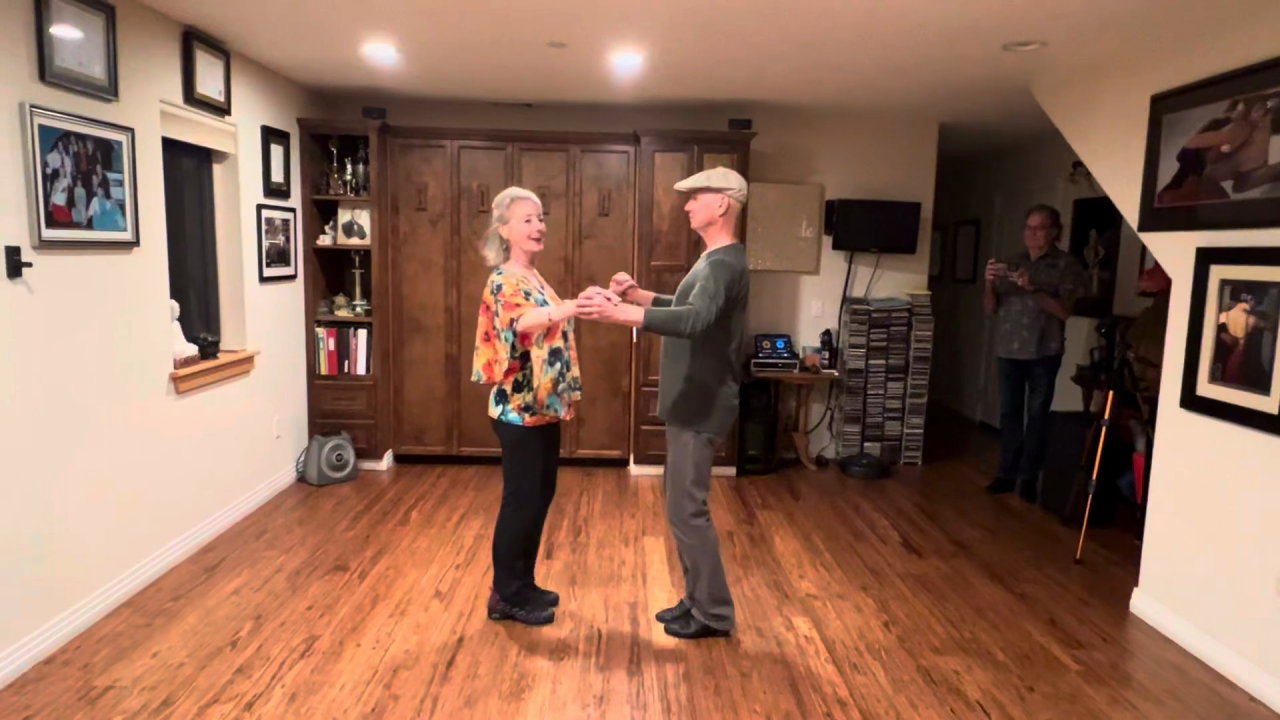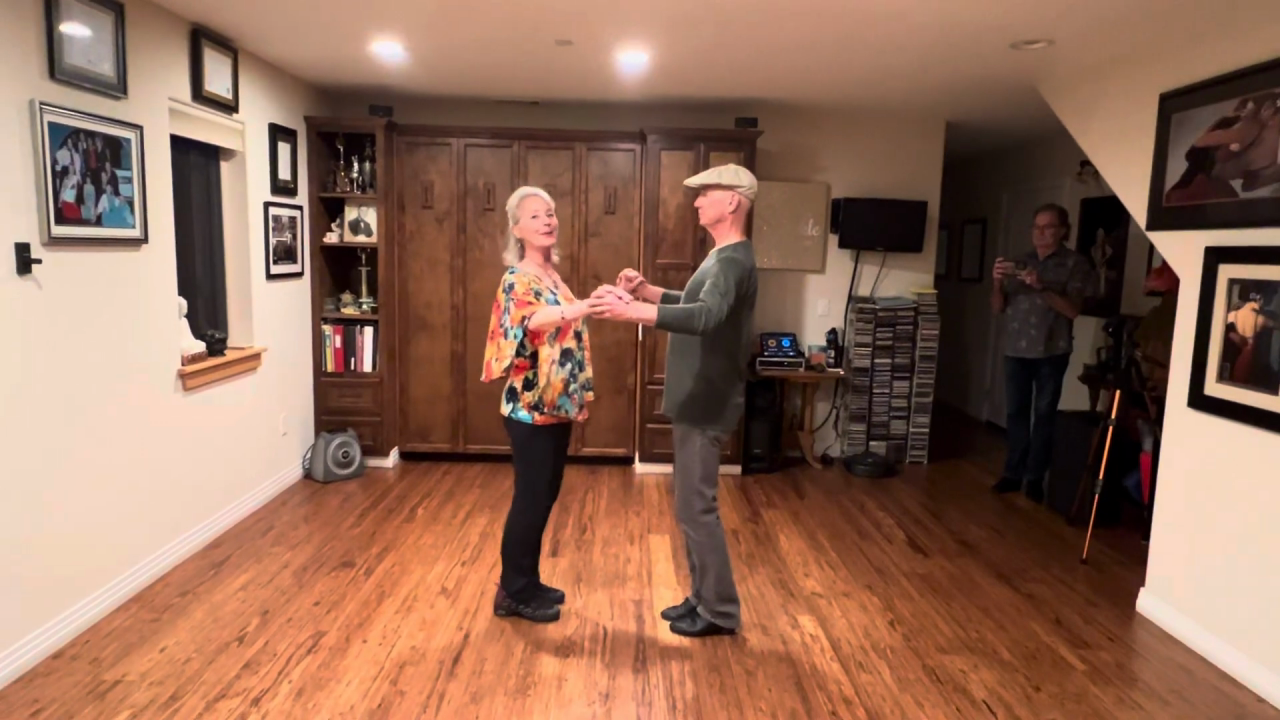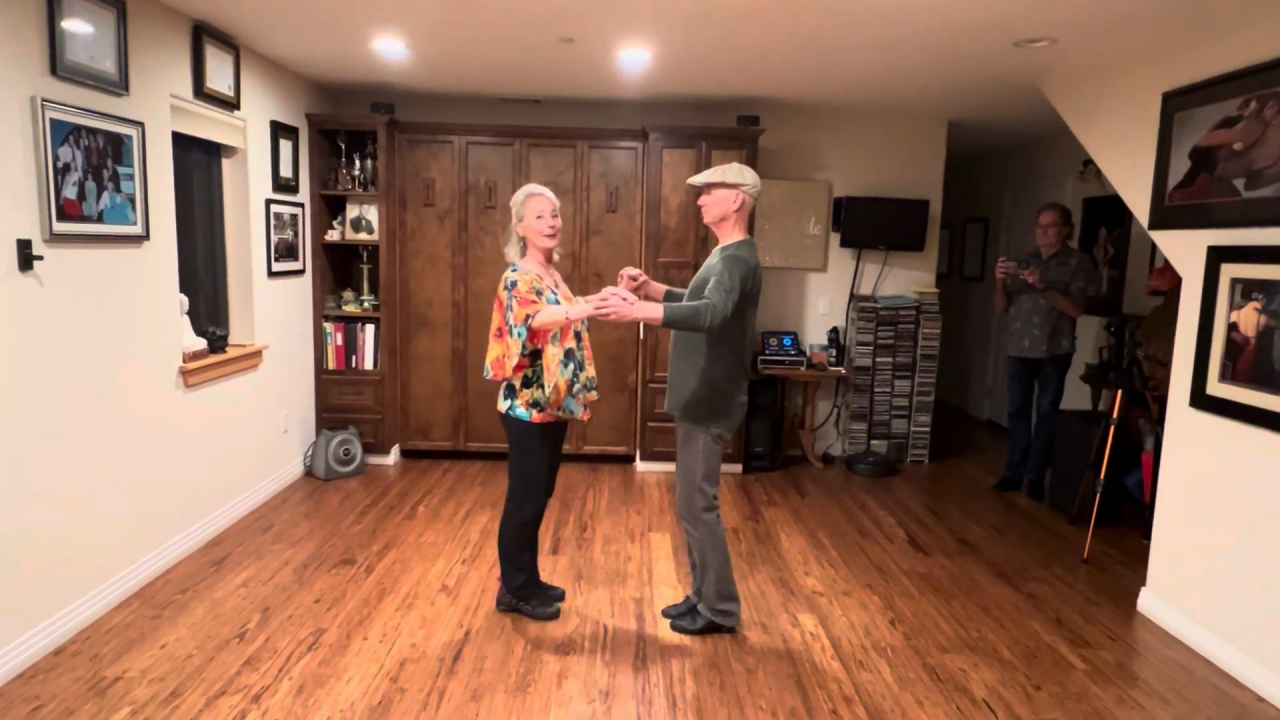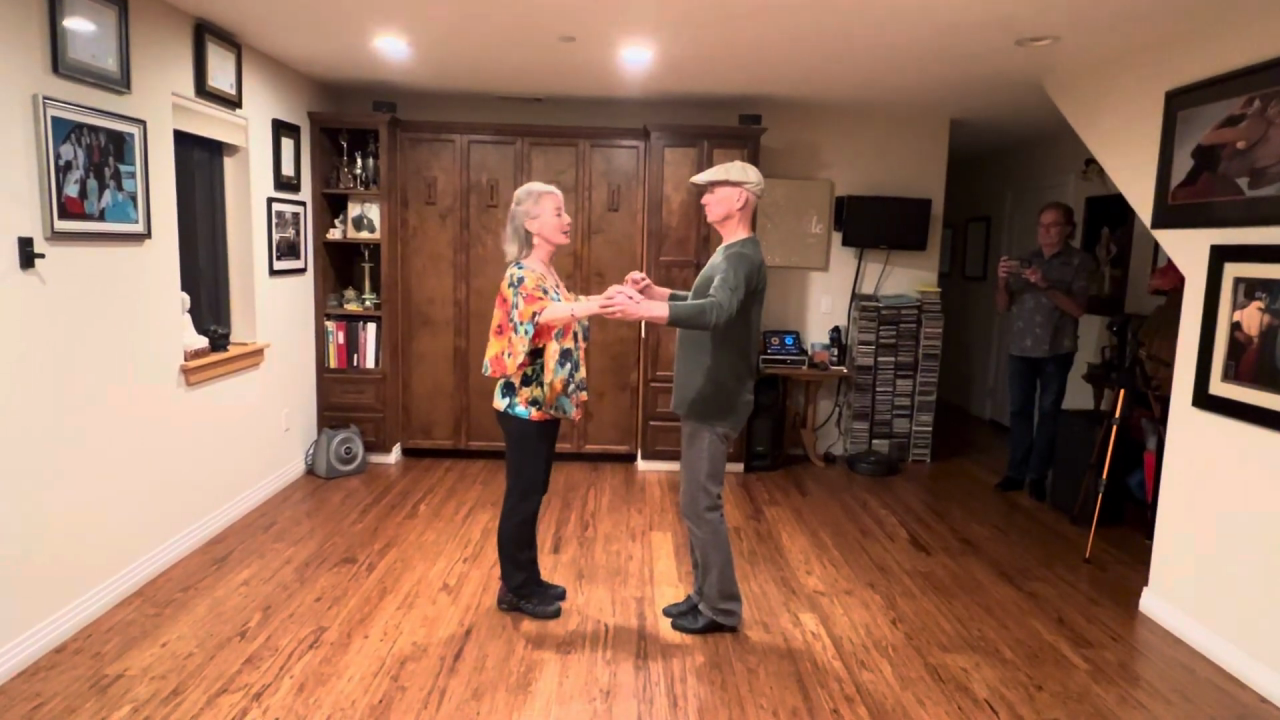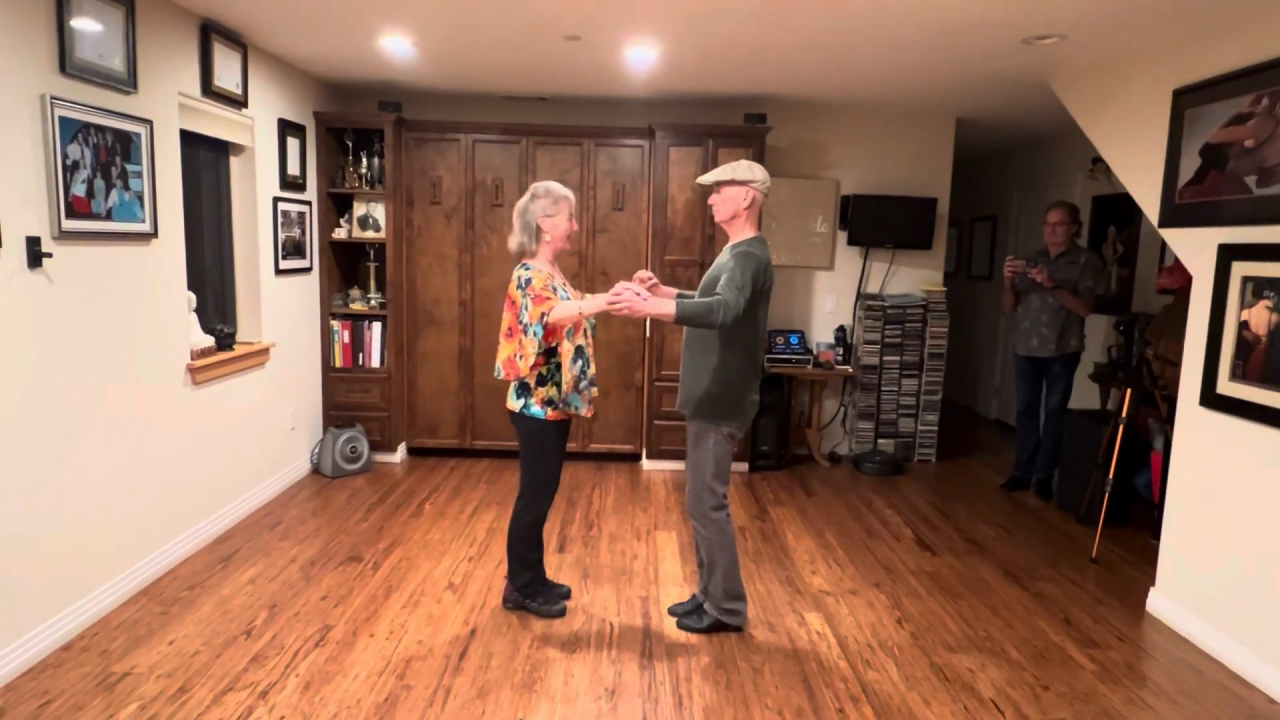
dt=0.7s
person 1, frame 1
left shoulder: (725, 264)
right shoulder: (714, 260)
left elbow: (694, 320)
right elbow: (683, 308)
left wrist: (619, 313)
right wrist: (637, 294)
left hip: (701, 407)
right hip: (690, 403)
left knee: (686, 509)
right knee: (683, 506)
left ankle: (714, 613)
right ankle: (697, 600)
person 1, frame 2
left shoulder: (734, 261)
right shoulder: (723, 257)
left elbow: (705, 317)
right elbow: (690, 304)
left wrist: (632, 312)
right wrist: (645, 290)
left hip: (707, 404)
right hip: (696, 401)
left knee: (696, 507)
right knee: (692, 504)
left ankle: (721, 610)
right ankle: (703, 597)
person 1, frame 3
left shoulder: (738, 259)
right shoulder: (725, 255)
left elbow: (710, 314)
right elbow: (695, 303)
left wrist: (637, 311)
right wrist: (648, 287)
left hip: (710, 403)
right hip: (699, 399)
left knee: (697, 504)
right knee: (694, 502)
left ankle: (720, 608)
right ankle: (703, 596)
person 1, frame 4
left shoulder: (743, 257)
right shoulder: (730, 253)
left elbow: (715, 312)
right elbow: (702, 303)
left wrist: (642, 310)
right wrist: (654, 292)
left hip: (717, 402)
right hip: (705, 398)
left knee: (700, 504)
right knee: (698, 501)
left ankle: (722, 608)
right ankle: (705, 595)
person 1, frame 5
left shoulder: (749, 256)
right shoulder: (736, 253)
left elbow: (721, 311)
left wrist: (649, 308)
right wrist: (661, 291)
left hip: (721, 402)
right hip: (711, 397)
left knee: (706, 503)
right knee: (704, 501)
left ankle: (727, 607)
right ankle: (710, 594)
person 2, frame 1
left shoulder: (533, 277)
right shoulder: (503, 282)
right elbow: (520, 323)
left wrist: (584, 305)
right wrist: (572, 308)
left hip: (543, 405)
right hip: (518, 409)
left knee: (540, 496)
right knee: (521, 499)
left ankle: (521, 585)
right ankle: (506, 595)
person 2, frame 2
left shoulder: (552, 275)
right shoulder: (517, 279)
right elbow: (532, 320)
left wrist: (596, 304)
right wrist: (582, 307)
left hip: (557, 403)
right hip: (530, 407)
left knee: (545, 496)
right knee: (531, 498)
left ankle: (527, 583)
right ankle: (513, 592)
person 2, frame 3
left shoulder: (551, 273)
right shoulder: (518, 277)
right elbow: (533, 319)
left wrist: (599, 300)
right wrist: (586, 308)
left hip: (553, 403)
right hip: (528, 405)
left knee: (540, 494)
right knee: (525, 496)
left ankle: (528, 580)
right ankle: (514, 589)
person 2, frame 4
left shoulder: (547, 272)
right shoulder: (522, 274)
left elbow: (565, 316)
right elbow: (539, 316)
left wrist: (606, 299)
right wrist: (597, 304)
left hip: (545, 400)
right hip: (524, 402)
left knee: (533, 493)
right knee: (522, 495)
left ankle: (527, 580)
right ankle: (514, 589)
person 2, frame 5
left shoulder: (551, 272)
right shoulder: (529, 275)
left elbow: (571, 314)
right elbow: (547, 317)
left wrist: (612, 297)
right wrist: (600, 302)
left hip: (554, 401)
right hip: (537, 403)
left knee: (542, 493)
right knee: (535, 494)
left ankle: (532, 579)
right ankle: (520, 587)
person 3, frame 1
left shoulder: (1067, 265)
right shoulder: (1013, 263)
left elbow: (1064, 310)
right elbow: (991, 309)
left wrist: (1033, 288)
right wrist: (990, 283)
left hip: (1043, 352)
right hip: (1008, 350)
left knee: (1037, 415)
right knee: (1009, 413)
left ankle: (1028, 478)
right ankle: (1007, 473)
person 3, frame 2
left shoulder: (1075, 264)
right shoulder: (1020, 262)
left elbow: (1073, 309)
right elbow: (998, 307)
left wrist: (1041, 287)
right wrist: (997, 283)
left hip: (1051, 351)
right hip: (1016, 349)
left knee: (1044, 414)
right knee: (1016, 412)
left ankle: (1035, 477)
right ankle: (1013, 473)
person 3, frame 3
left shoulder: (1078, 263)
right shoulder: (1022, 261)
left elbow: (1076, 309)
right elbow: (1001, 307)
left wrist: (1043, 287)
right wrist: (1000, 282)
left hip: (1054, 351)
right hip: (1019, 348)
left knee: (1046, 413)
right knee: (1017, 411)
left ankle: (1035, 476)
right ankle: (1013, 472)
person 3, frame 4
left shoulder: (1081, 262)
right shoulder: (1025, 260)
left elbow: (1078, 308)
right elbow: (1003, 306)
left wrist: (1046, 285)
right wrist: (1002, 281)
left hip: (1056, 350)
right hip: (1020, 348)
left knee: (1048, 413)
right knee: (1019, 410)
left ankle: (1038, 475)
right ankle: (1016, 472)
person 3, frame 5
left shoulder: (1087, 261)
right shoulder: (1032, 259)
left elbow: (1084, 307)
right elbow: (1009, 306)
left wrist: (1052, 285)
right wrist: (1008, 281)
left hip: (1062, 350)
right hip: (1026, 347)
left knee: (1054, 412)
right knee: (1026, 410)
left ankle: (1044, 476)
right ankle: (1022, 472)
